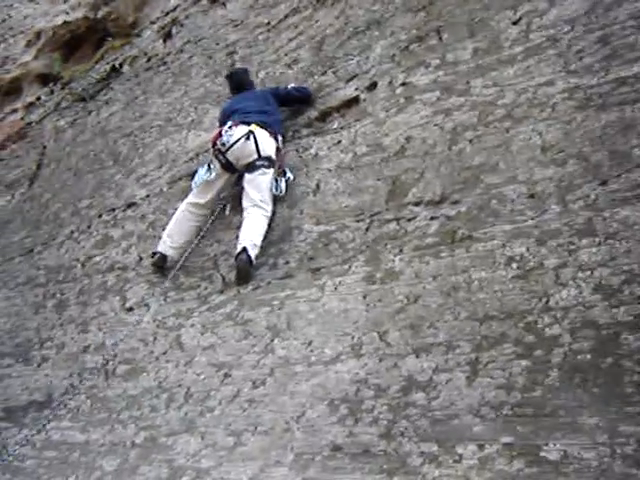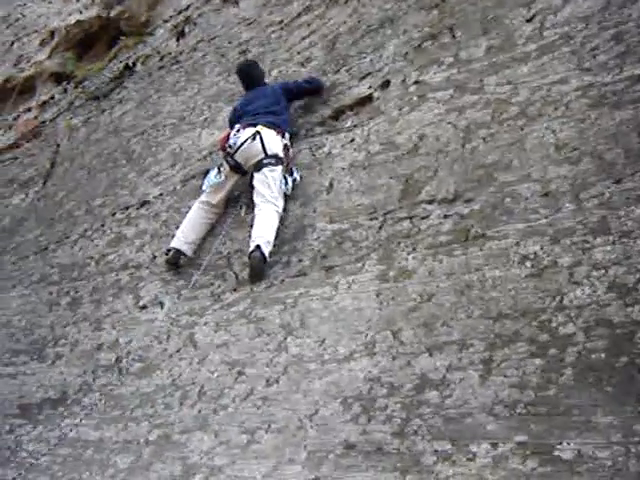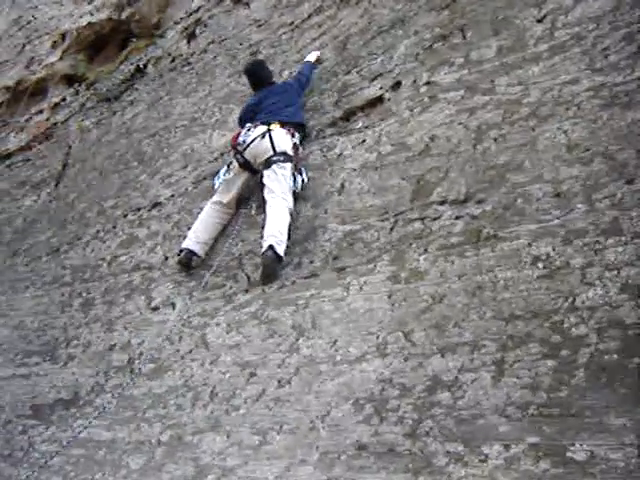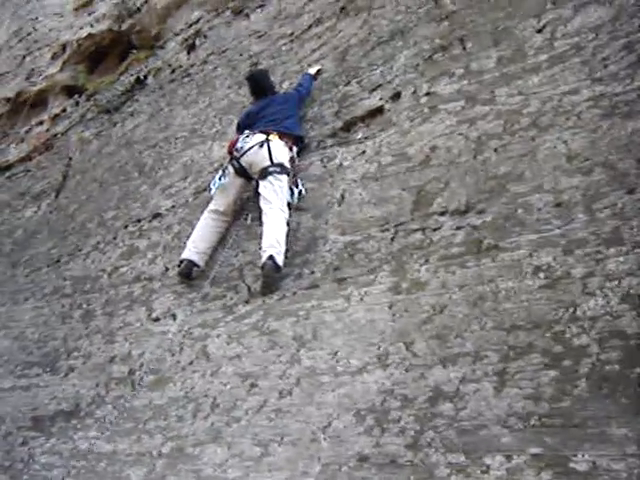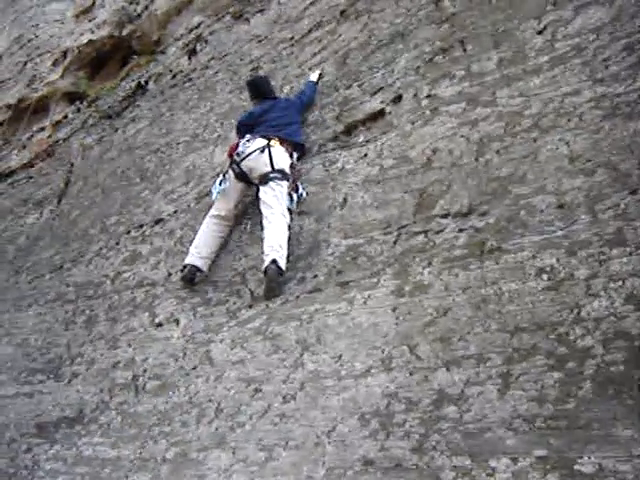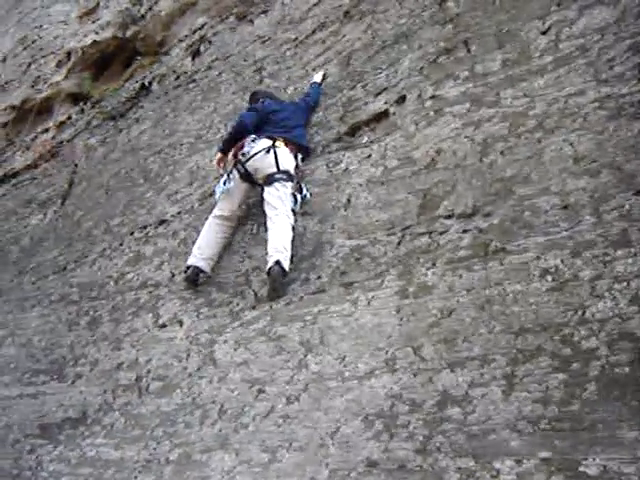
dt=0.4s
person 1, frame 1
left shoulder: (228, 107)
right shoulder: (269, 94)
right elbow: (306, 95)
right wrist: (291, 90)
left hip: (232, 139)
right hip: (263, 143)
left knee: (199, 200)
right knee: (257, 206)
left ankle: (164, 252)
right ankle: (246, 253)
person 1, frame 2
left shoulder: (240, 105)
right shoulder: (279, 89)
left elbow: (233, 127)
right elbow: (317, 86)
right wrist: (302, 84)
left hip: (240, 140)
right hip: (270, 142)
left knee: (210, 200)
right knee: (268, 203)
left ankle: (178, 248)
right ankle: (259, 250)
person 1, frame 3
left shoulder: (251, 104)
right shoulder: (290, 87)
left elbow: (242, 126)
right elbow: (305, 73)
right wrist: (310, 60)
left hip: (250, 140)
right hip: (279, 141)
left knee: (222, 200)
right knee: (279, 200)
left ankle: (190, 249)
right ankle: (273, 250)
person 1, frame 4
left shoulder: (250, 112)
right shoulder: (290, 98)
left elbow: (240, 135)
right elbow: (304, 85)
right wrist: (311, 73)
left hip: (248, 147)
right hip: (276, 152)
left knee: (218, 209)
right knee: (275, 210)
left ankle: (190, 259)
right ankle: (271, 260)
person 1, frame 5
left shoulder: (250, 115)
right shoulder: (292, 105)
left elbow: (240, 138)
right elbow: (308, 94)
right wrist: (312, 80)
left hip: (248, 152)
right hip: (277, 157)
left knee: (220, 213)
right knee: (275, 215)
left ankle: (193, 264)
right ankle: (274, 265)
person 1, frame 6
left shoulder: (261, 107)
right shoulder: (298, 107)
left elbow: (243, 124)
right elbow: (312, 96)
left wrist: (224, 150)
right wrist: (316, 81)
left hip: (254, 152)
right hip: (282, 158)
left knee: (223, 213)
right knee: (279, 215)
left ankle: (196, 266)
right ankle: (277, 266)
